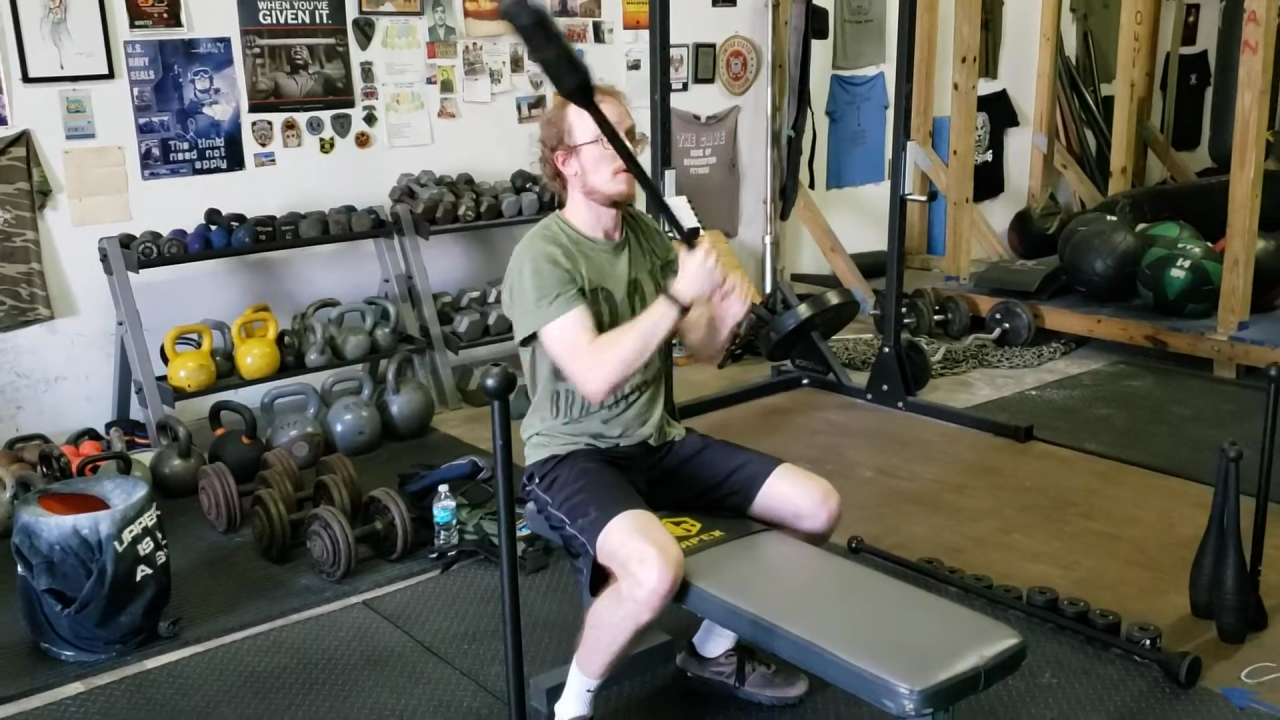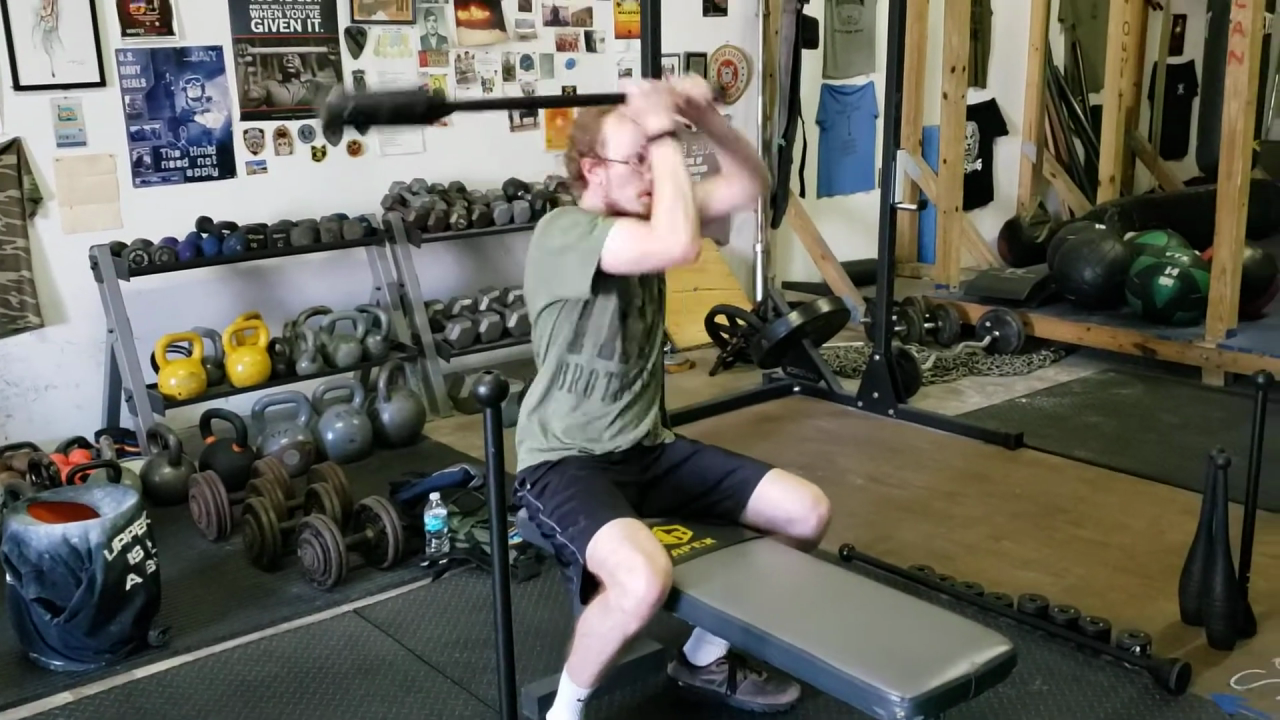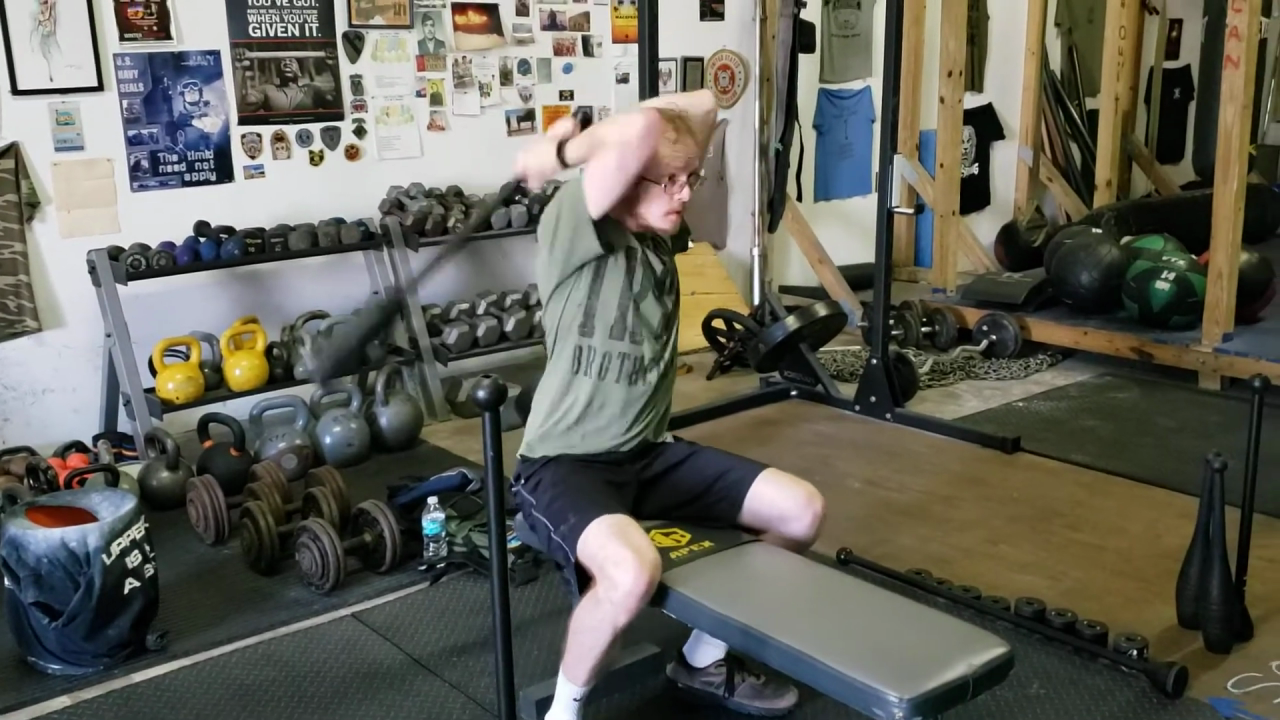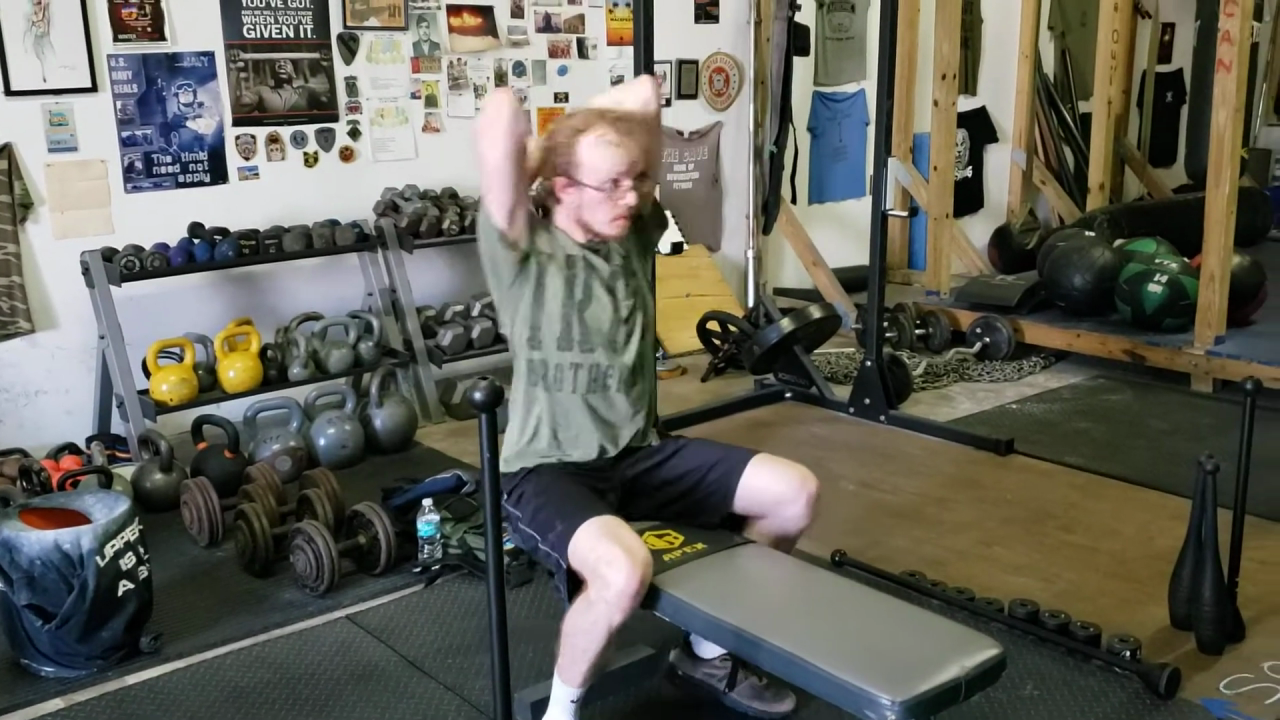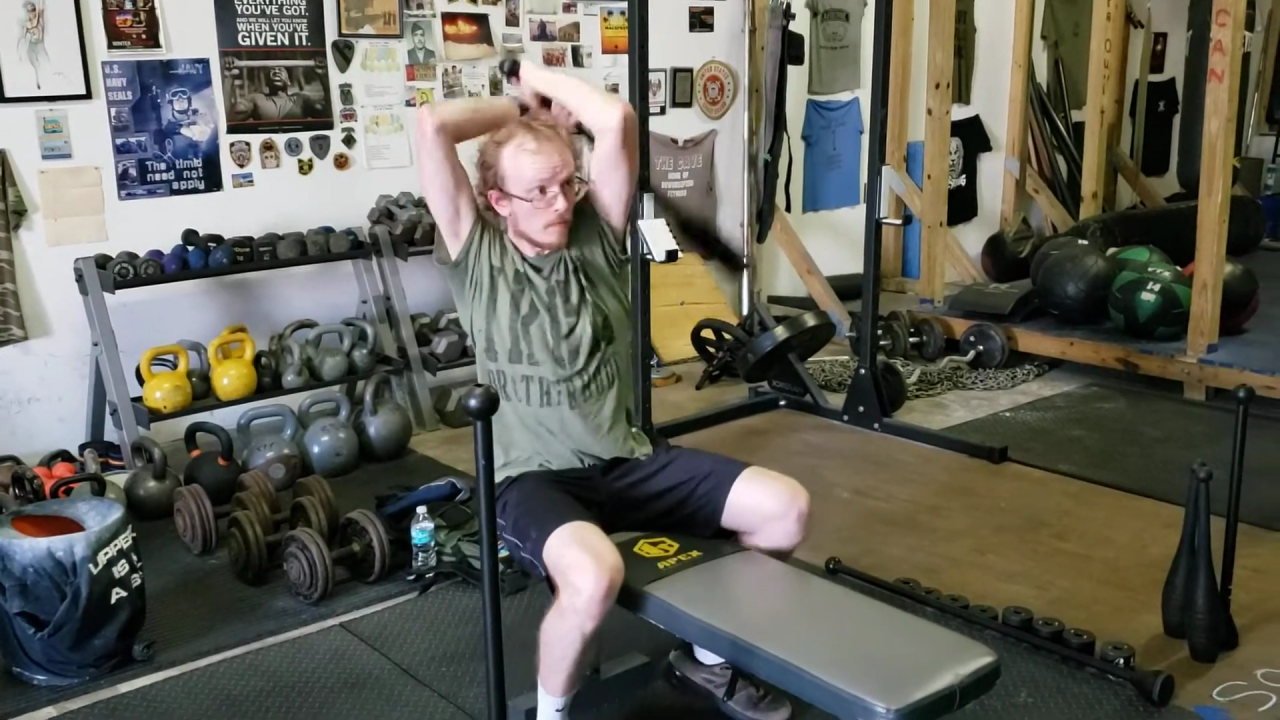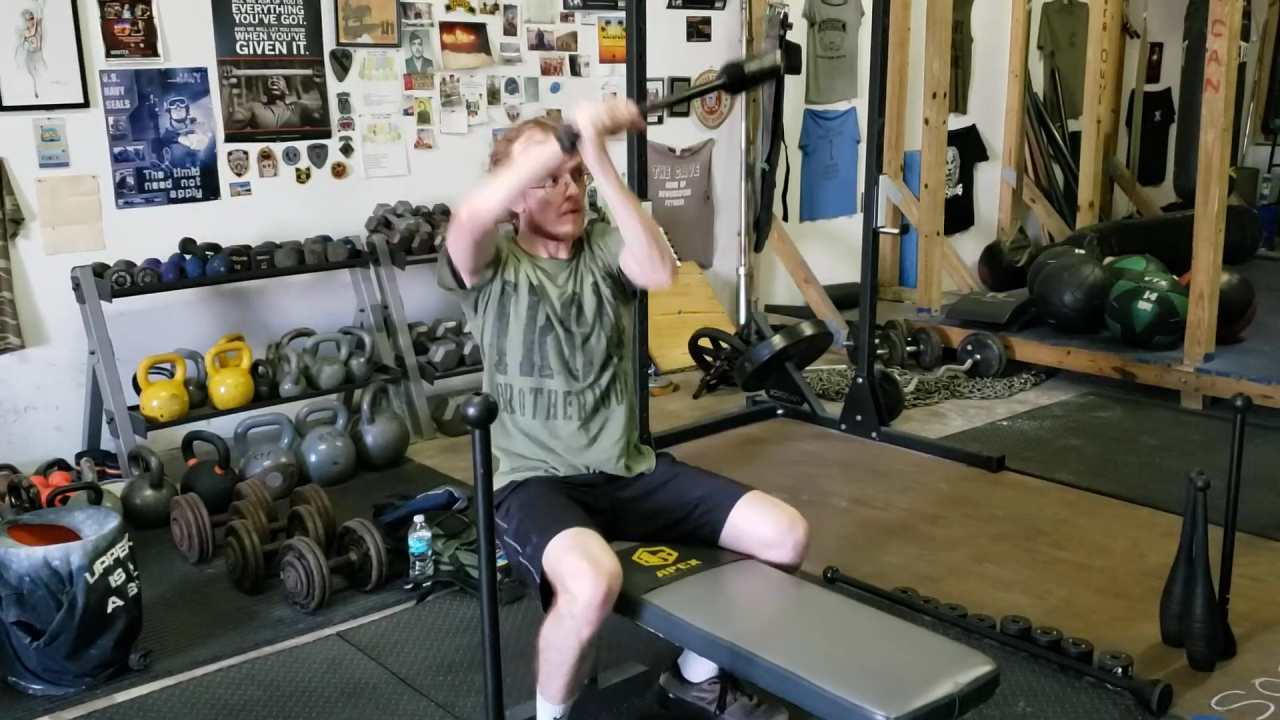
dt=0.2s
person 1, frame 1
left shoulder: (648, 233)
right shoulder: (541, 254)
left elbow: (700, 344)
right elbow: (597, 375)
left wrist: (719, 317)
right wrist: (680, 296)
left hip: (657, 442)
right hip: (572, 454)
left knee: (817, 505)
right knee: (654, 570)
left ankle: (714, 649)
person 1, frame 2
left shoulder: (643, 223)
right shoulder: (564, 233)
left elbow: (751, 184)
right elbow: (678, 244)
left wrist: (702, 113)
right wrist: (662, 134)
left hip: (648, 448)
right hip: (564, 462)
left knee: (807, 511)
right knee: (643, 579)
left ankle: (705, 656)
person 1, frame 3
left shoulder: (650, 219)
right shoulder: (575, 218)
left elbow: (698, 108)
right elbow: (641, 130)
left wrist: (572, 135)
right wrist: (573, 147)
left hip: (648, 451)
right hip: (565, 460)
left knee: (802, 510)
right knee: (631, 572)
left ankle: (705, 657)
person 1, frame 4
left shoulder: (629, 227)
right shoulder: (520, 241)
left elbow: (643, 95)
right elbow: (500, 107)
right wrist: (528, 168)
left hip: (638, 454)
right hip: (548, 469)
left knee: (794, 493)
right knee: (623, 572)
left ankle: (708, 650)
person 1, frame 5
left shoulder: (598, 236)
right shoulder: (475, 252)
left elbow: (617, 122)
right elbow: (429, 126)
left wrist: (547, 80)
right wrist: (518, 104)
left hip: (630, 461)
right hip: (536, 476)
left knee: (786, 510)
right knee: (592, 576)
left ankle: (708, 656)
person 1, frame 6
left shoulder: (606, 248)
right shoulder: (488, 263)
left elbow: (660, 274)
right elbow: (467, 218)
left wrist: (597, 156)
right wrist: (565, 133)
left hip: (631, 470)
right hip: (538, 485)
left knee: (785, 536)
right knee: (590, 585)
